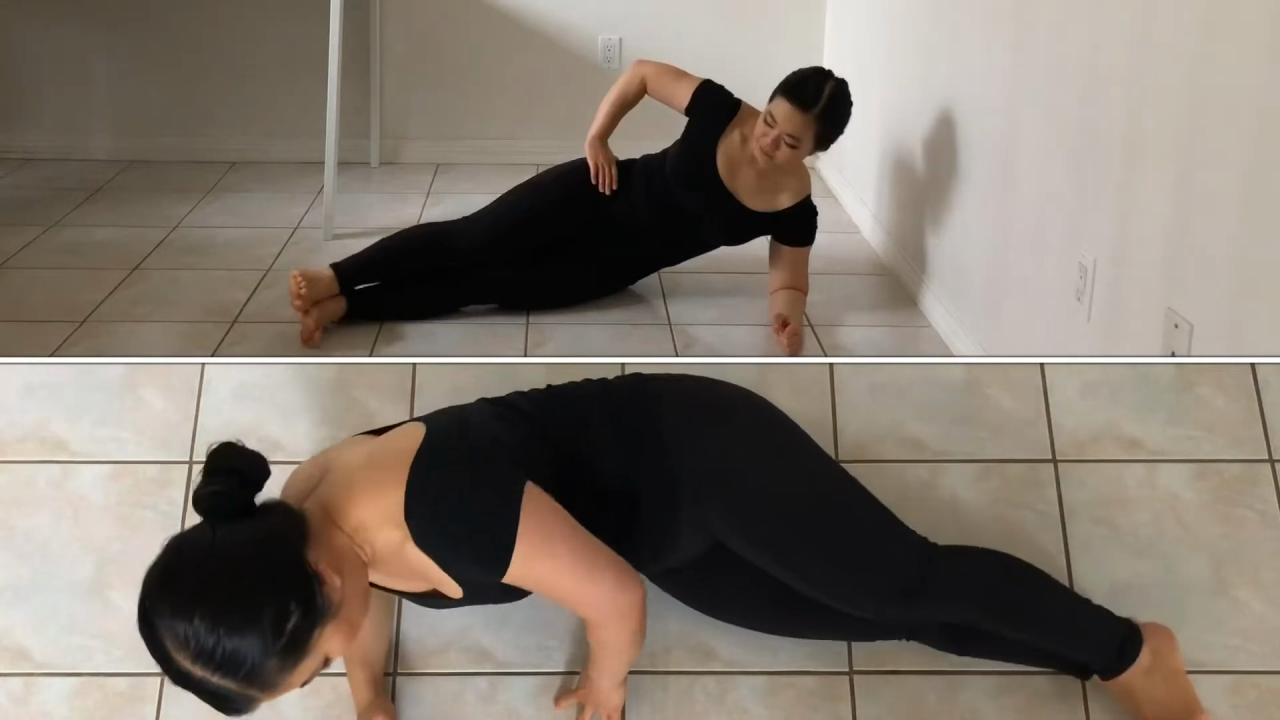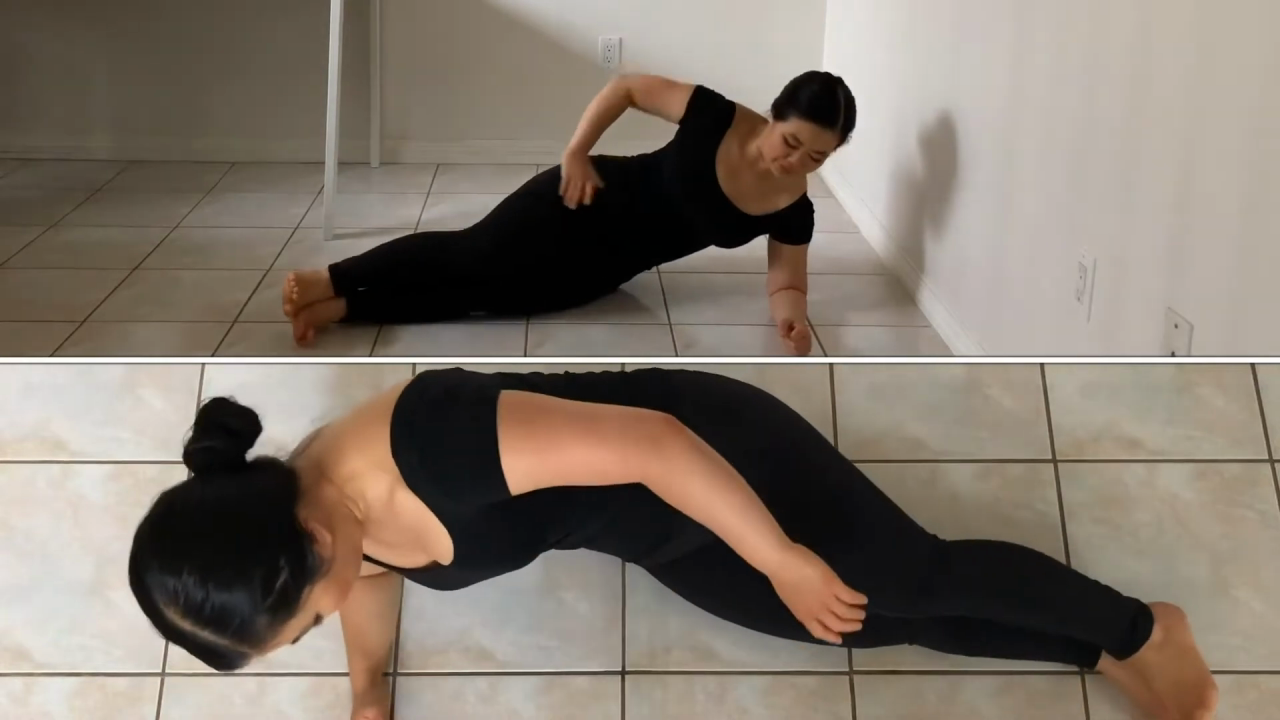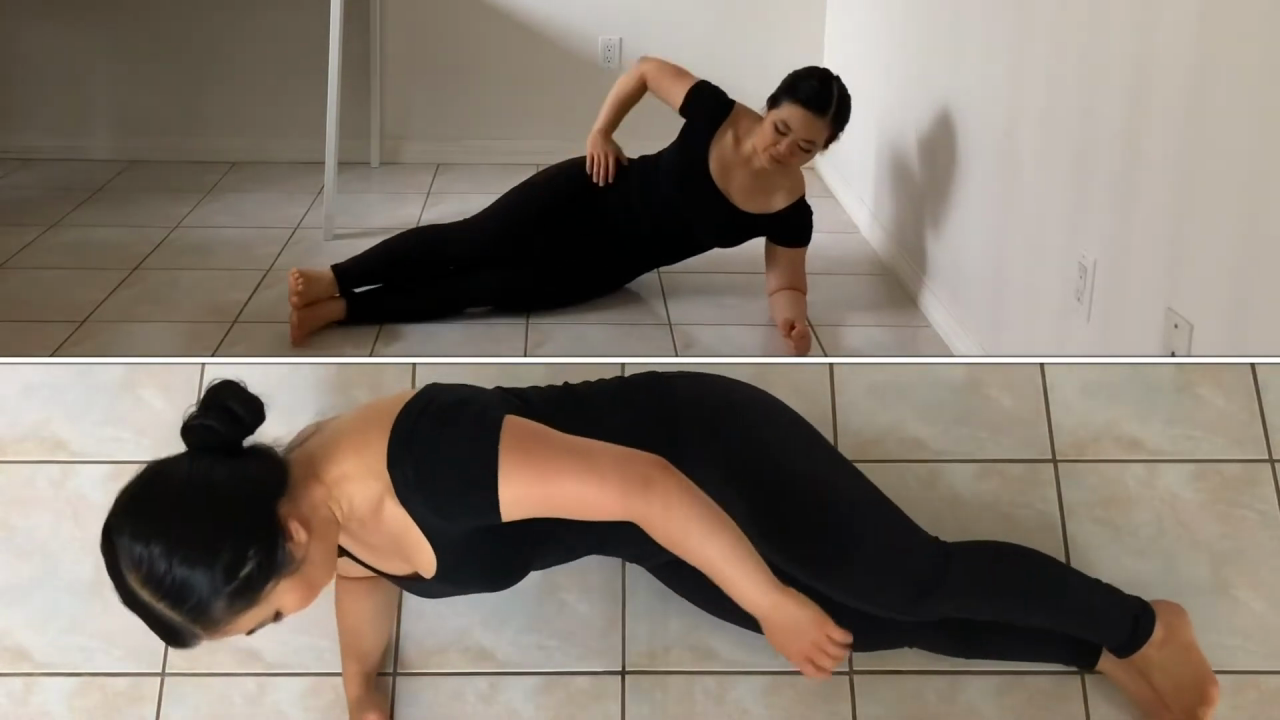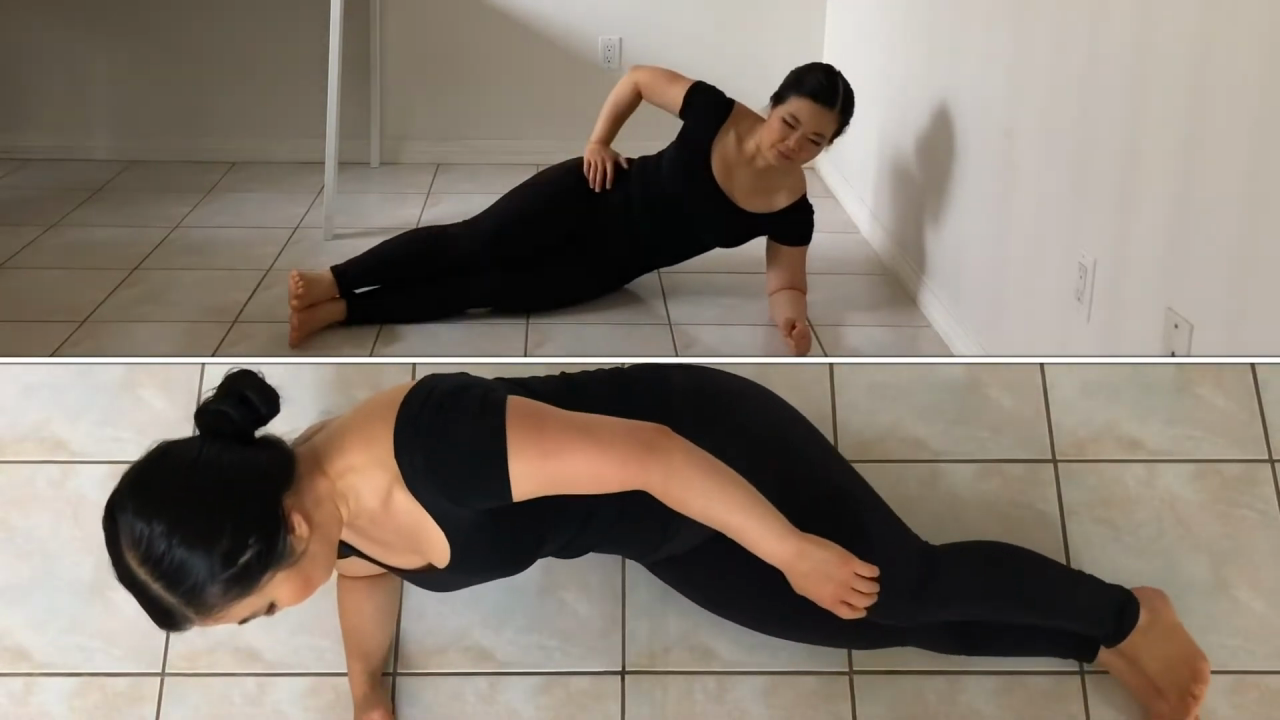
dt=0.7s
person 1, frame 1
left shoulder: (435, 499)
right shoulder: (296, 530)
left elbow: (614, 600)
right elbow: (365, 609)
left hip: (699, 452)
right hip: (658, 536)
left knee: (901, 581)
right knee: (867, 617)
person 1, frame 2
left shoulder: (425, 440)
right shoulder: (297, 510)
left elbow: (651, 442)
left wrist: (785, 562)
left hip: (702, 446)
right hip: (655, 540)
left knee: (912, 577)
right knee: (874, 621)
left ankle: (1138, 628)
person 1, frame 3
left shoulder: (418, 460)
right shoulder: (305, 508)
left elbow: (643, 484)
left wrist: (774, 603)
left hip: (700, 447)
right hip: (662, 546)
left knee: (909, 580)
right knee: (869, 626)
left ankle: (1139, 626)
person 1, frame 4
left shoulder: (426, 444)
right shoulder: (318, 509)
left elbow: (652, 452)
left wrist: (793, 550)
left hip: (704, 443)
right hip: (659, 537)
left knee: (907, 585)
right knee: (867, 623)
left ankle: (1126, 614)
person 2, frame 1
left shoulder: (794, 208)
right shoulder: (720, 110)
left elbow: (788, 281)
right elbow: (642, 73)
left wrist: (788, 316)
right wrist: (596, 139)
left hip: (614, 264)
right hip: (598, 197)
left knee: (483, 282)
right knee: (473, 238)
left ankle: (344, 305)
right ankle: (331, 279)
person 2, frame 2
left shoulder: (792, 209)
right shoulder: (716, 118)
left elbow: (787, 282)
right elbow: (625, 87)
left wrist: (793, 319)
right wrist: (576, 153)
left hip: (608, 266)
right hip: (593, 197)
left knee: (489, 293)
right knee: (475, 255)
left ankle: (341, 306)
right ankle: (329, 280)
person 2, frame 3
left shoulder: (789, 210)
right shoulder: (716, 112)
left elbow: (786, 284)
right elbow: (644, 69)
left wrist: (793, 320)
right wrist: (600, 134)
left hip: (609, 264)
right hip: (591, 194)
left knee: (487, 288)
right knee: (470, 243)
left ankle: (341, 310)
right ankle: (333, 279)
person 2, frame 4
left shoulder: (791, 208)
right shoulder: (716, 112)
left elbow: (785, 283)
right elbow: (637, 79)
left wrist: (793, 320)
right wrist: (597, 142)
left hip: (612, 263)
right hip: (593, 197)
left knee: (489, 288)
right knee: (473, 244)
left ankle: (340, 311)
right ankle: (332, 282)
